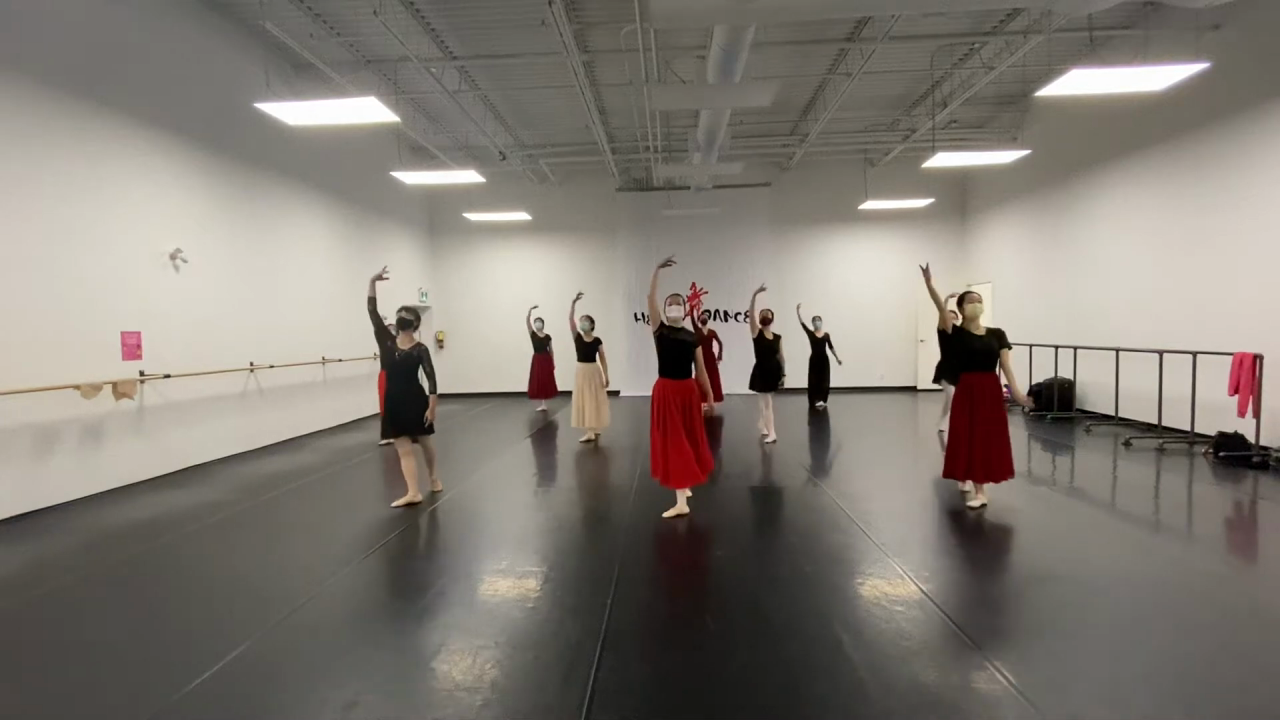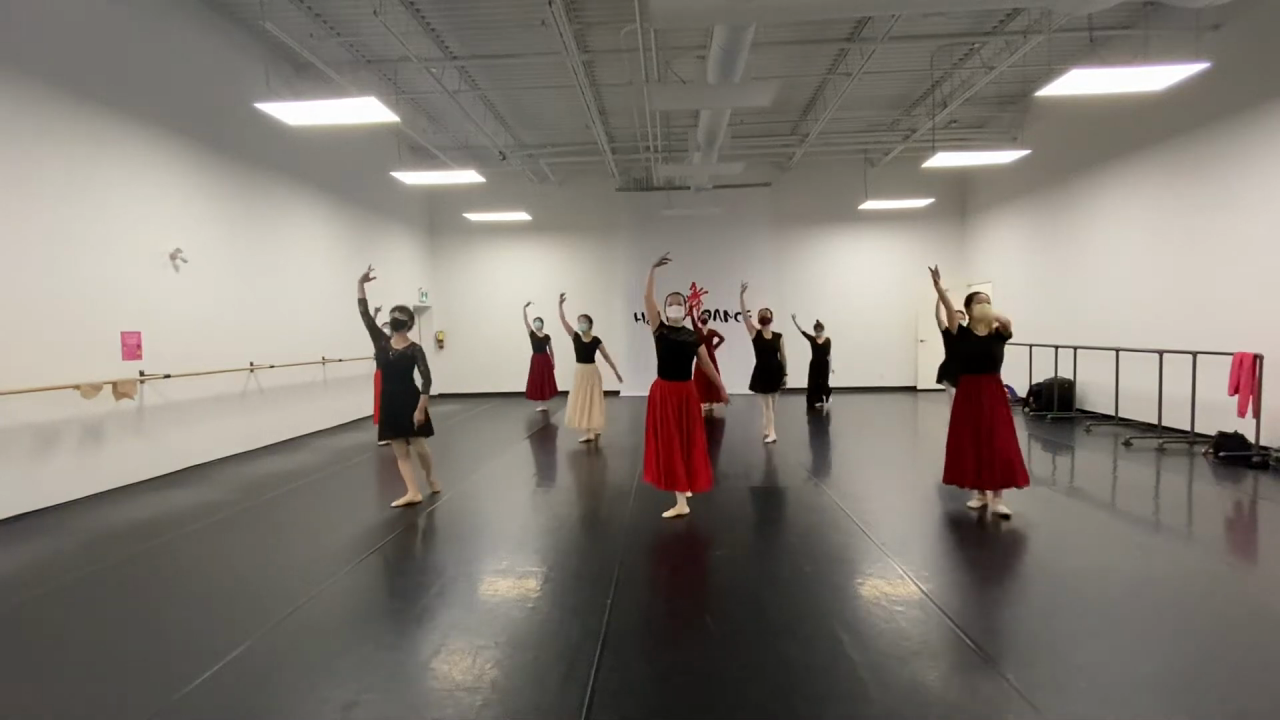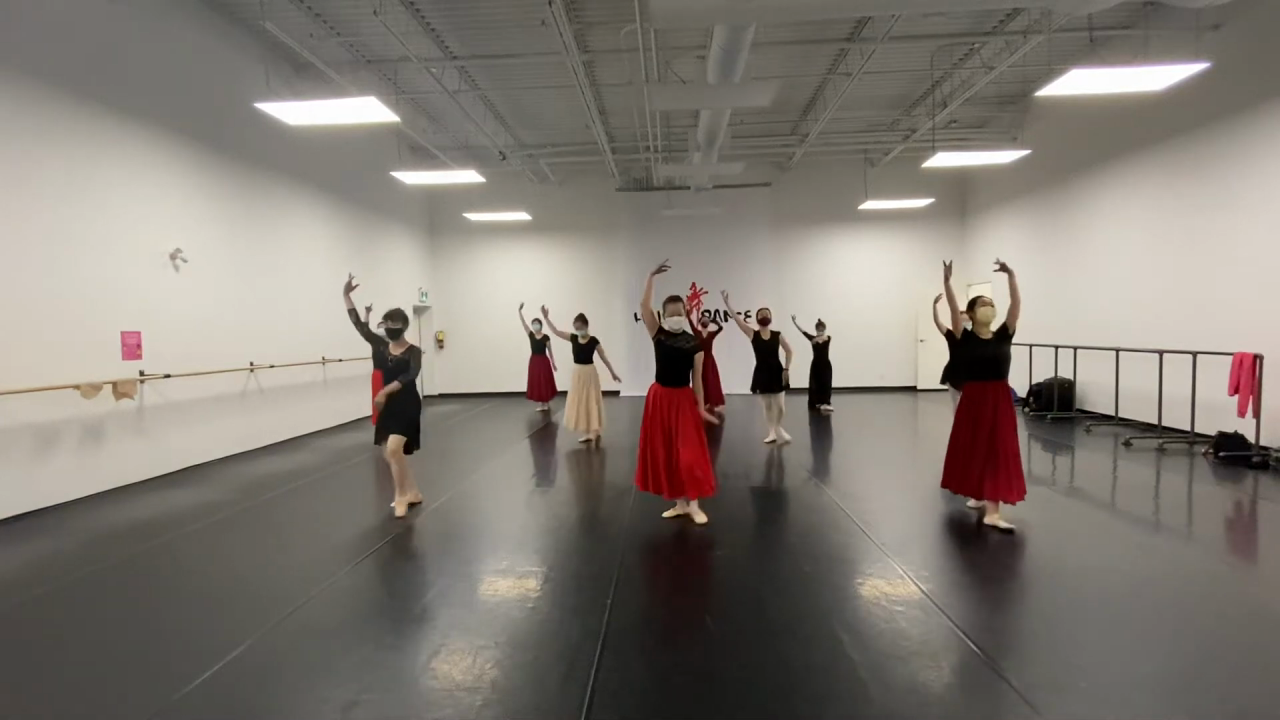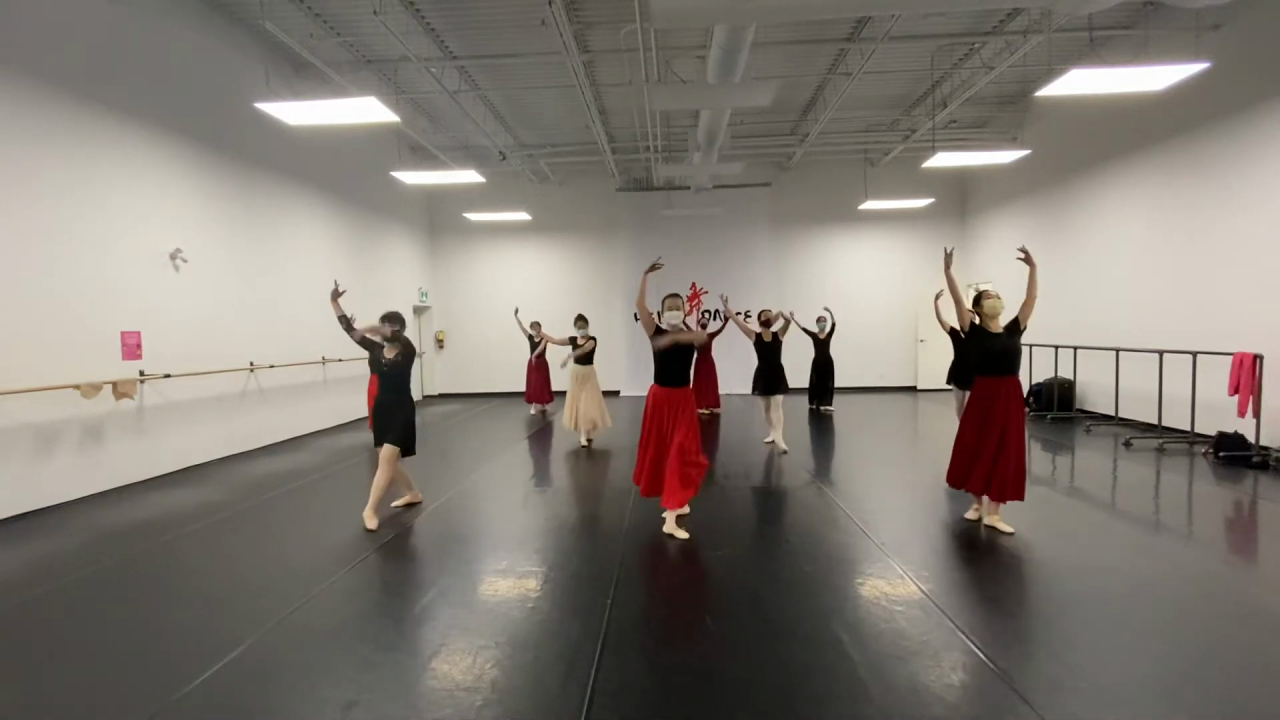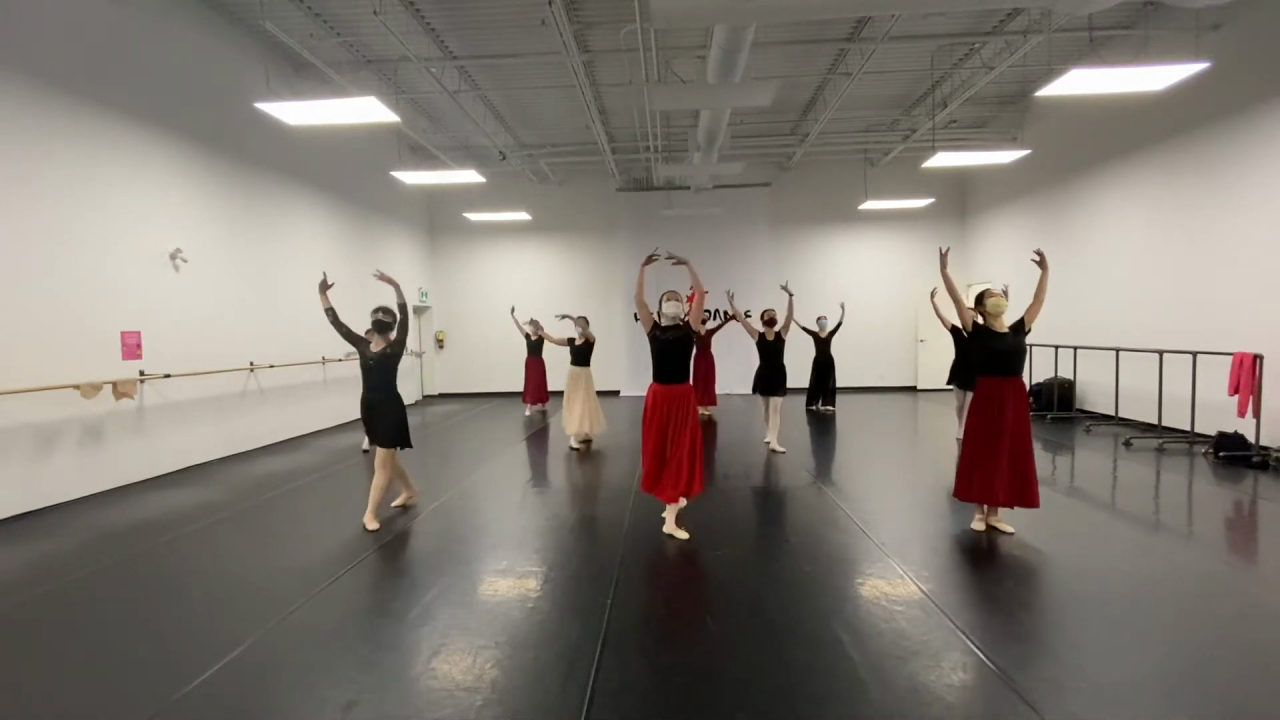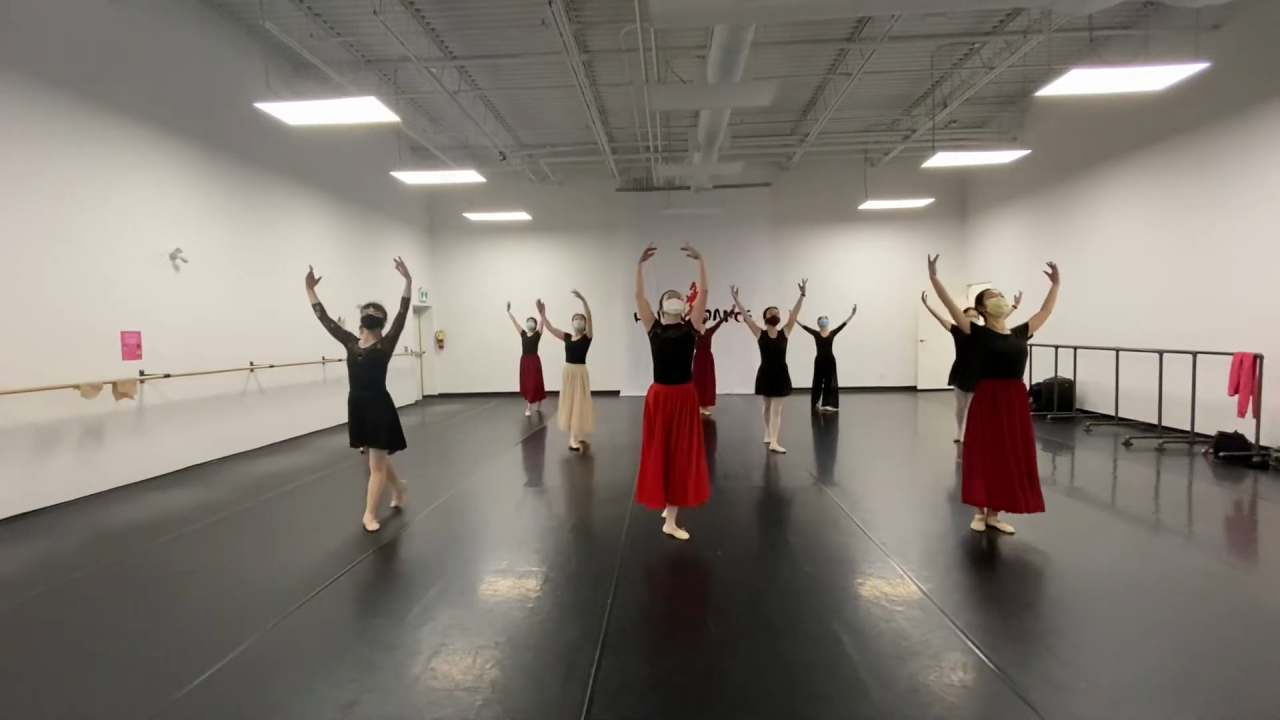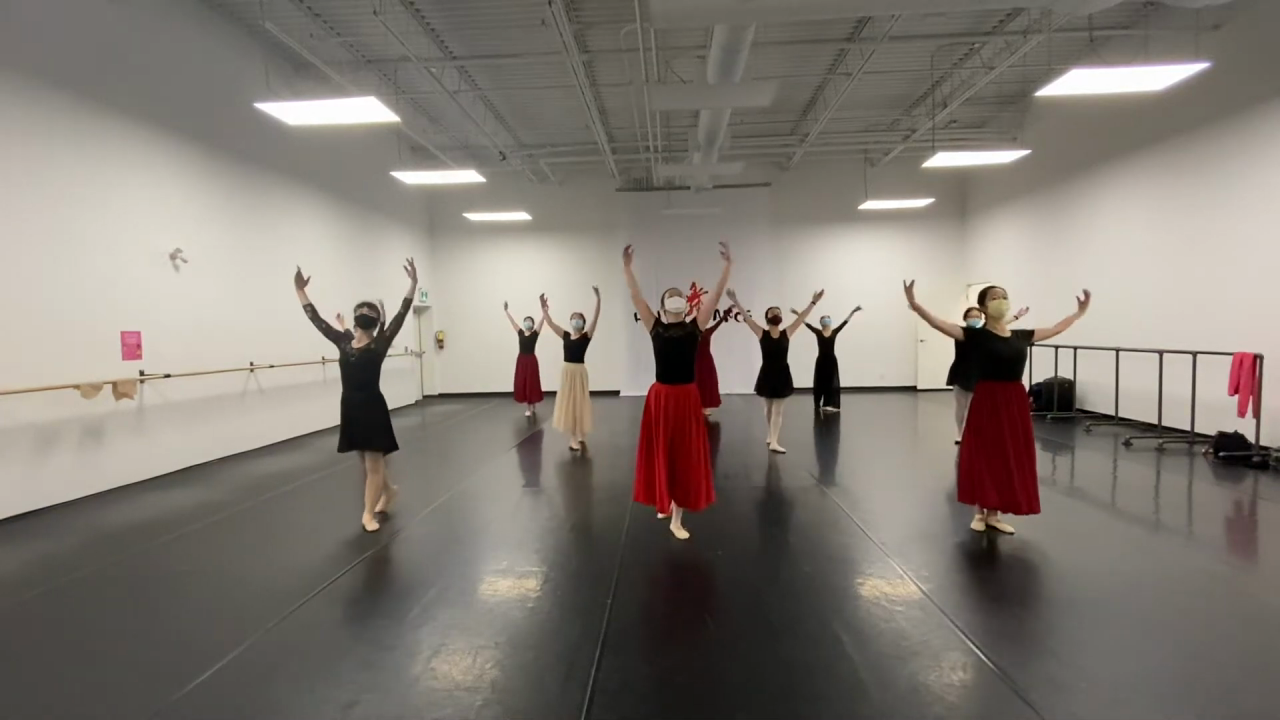
dt=0.3s
person 1, frame 1
left shoulder: (692, 337)
right shoulder: (659, 330)
left elbow: (700, 369)
right elbow: (651, 298)
left wrist: (709, 395)
right wrist: (657, 270)
left hip: (688, 391)
right hip: (665, 390)
left knee: (688, 440)
right knee: (671, 442)
left ankle: (683, 484)
right ankle: (681, 501)
person 1, frame 2
left shoulder: (693, 336)
right shoulder: (659, 330)
left elbow: (706, 365)
right elbow: (648, 298)
left wrist: (721, 388)
right wrist: (653, 269)
left hip: (686, 391)
right hip: (662, 391)
left knee: (688, 441)
right knee: (668, 443)
left ankle: (685, 485)
right ankle: (680, 500)
person 1, frame 3
left shoulder: (694, 342)
right shoulder: (658, 334)
left elbow: (697, 378)
right elbow: (644, 306)
left wrist: (702, 407)
right wrist: (652, 276)
left hip: (683, 398)
right hip: (659, 397)
left knee: (689, 451)
right knee: (663, 451)
left ankle: (693, 503)
right ankle: (680, 500)
person 1, frame 4
left shoulder: (690, 336)
right shoulder: (656, 333)
left elbow: (702, 336)
right elbow: (639, 306)
left wrist: (673, 336)
right wrist: (646, 275)
left hip: (681, 398)
right hip: (658, 397)
left knee: (680, 454)
right knee: (659, 453)
left ankle: (670, 520)
right ankle: (680, 504)
person 1, frame 5
left shoulder: (690, 329)
right shoulder: (653, 329)
left elbow: (700, 295)
right elbow: (638, 299)
left wrist: (688, 266)
right wrist: (643, 267)
left hip: (683, 395)
right hip: (658, 395)
left knee: (680, 453)
right knee: (659, 451)
left ankle: (670, 520)
right ankle: (675, 499)
person 1, frame 6
left shoulder: (691, 328)
right shoulder: (653, 328)
left elbow: (703, 294)
right elbow: (639, 296)
left wrist: (700, 261)
right wrist: (640, 264)
left hip: (685, 396)
right hip: (659, 396)
left knee: (682, 455)
right knee: (659, 453)
left ankle: (671, 520)
right ankle: (667, 504)
person 1, frame 7
left shoulder: (695, 327)
right shoulder: (655, 327)
left elbow: (716, 295)
right elbow: (635, 296)
left wrist: (727, 264)
right wrist: (627, 265)
left hip: (687, 397)
right hip: (660, 397)
left knee: (686, 456)
right knee: (660, 453)
left ankle: (677, 519)
right ankle: (665, 504)
person 2, frame 1
left shoulder: (996, 334)
right shoulder: (956, 333)
left elbow: (1005, 362)
right elbow: (941, 308)
left wrist: (1016, 388)
right wrist: (928, 283)
left hip: (991, 390)
right hip: (966, 390)
left knee: (989, 438)
right knee: (968, 439)
left ankle: (980, 483)
right ankle: (978, 491)
person 2, frame 2
left shoulder: (999, 332)
right shoulder: (960, 334)
left elbow: (1008, 324)
right elbow: (949, 309)
left wrist: (997, 318)
right wrist: (937, 285)
left hip: (993, 392)
right hip: (967, 393)
left knee: (999, 444)
right knee: (970, 443)
left ankle: (996, 498)
right ankle: (980, 492)
person 2, frame 3
left shoulder: (1004, 336)
right shoulder: (965, 339)
left elbow: (1016, 304)
right elbow: (953, 309)
left wrist: (1010, 275)
right wrist: (947, 282)
left hip: (1001, 399)
right hip: (973, 399)
left knee: (1001, 454)
right knee: (972, 451)
left ankle: (993, 513)
right ankle: (977, 495)
person 2, frame 4
left shoulder: (1014, 330)
right shoulder: (973, 333)
left elbow: (1031, 298)
right elbow: (958, 301)
left wrist: (1032, 267)
right wrist: (948, 271)
left hip: (1011, 396)
right hip: (983, 395)
left knee: (1006, 454)
right knee: (977, 450)
left ankle: (993, 513)
right ankle: (977, 503)
person 2, frame 5
left shoulder: (1018, 330)
right shoulder: (976, 333)
left elbow: (1038, 301)
right elbow: (958, 301)
left wrist: (1045, 271)
right wrist: (944, 270)
left hip: (1015, 398)
right hip: (987, 398)
left knee: (1010, 457)
right knee: (982, 456)
left ankle: (994, 514)
right ankle: (980, 513)
person 2, frame 6
left shoulder: (1020, 333)
right shoulder: (977, 334)
left elbow: (1045, 311)
right elbow: (951, 306)
left wrist: (1055, 283)
right wrist: (934, 278)
left hip: (1016, 400)
right hip: (988, 399)
left knee: (1011, 458)
right knee: (984, 457)
left ankle: (994, 514)
right ankle: (980, 513)
person 2, frame 7
left shoulder: (1021, 337)
right shoulder: (976, 335)
left elbow: (1054, 330)
right elbow: (940, 325)
left wrist: (1079, 312)
right wrist: (914, 304)
left hip: (1016, 402)
right hip: (987, 401)
left knee: (1011, 459)
right knee: (984, 457)
left ankle: (994, 514)
right ankle: (979, 513)
person 3, frame 1
left shoulder: (420, 349)
right shoulder: (387, 341)
left elbow: (431, 379)
right elbow: (373, 312)
left wrist: (432, 407)
right wrist: (373, 283)
left hip: (414, 400)
right hip: (393, 401)
left knee: (425, 443)
right knee: (404, 449)
left ankle: (433, 477)
right ankle: (413, 493)
person 3, frame 2
left shoulder: (414, 349)
right shoulder: (381, 341)
left elbow: (426, 378)
right elbow: (364, 314)
left wrist: (421, 407)
right wrist: (361, 285)
left hip: (409, 400)
right hip: (389, 402)
left knee: (418, 448)
right knee: (400, 451)
left ankle: (431, 478)
right ankle: (413, 492)
person 3, frame 3
left shoulder: (413, 351)
right shoulder: (380, 346)
left elbow: (411, 374)
right elbow: (358, 324)
left wrist: (387, 390)
right wrist: (347, 295)
left hip: (407, 404)
right hip: (387, 404)
left knee: (394, 449)
right knee: (390, 453)
left ankle: (402, 495)
right ankle: (411, 493)
person 3, frame 4
left shoulder: (407, 351)
right shoulder: (377, 349)
left elbow: (401, 339)
right elbow: (349, 329)
left wrist: (372, 329)
right wrist: (334, 302)
left hip: (401, 409)
right hip: (382, 408)
left knee: (386, 460)
right knee: (390, 458)
left ankle: (370, 510)
right ankle: (413, 493)
person 3, frame 5
left shoulder: (395, 348)
right shoulder: (363, 346)
left elbow: (404, 317)
right elbow: (336, 323)
left wrist: (396, 287)
right wrist: (323, 295)
left hip: (389, 406)
right hip: (369, 405)
left knee: (382, 463)
right knee: (387, 457)
left ankle: (370, 514)
right ankle: (409, 490)
person 3, frame 6
left shoulder: (386, 344)
right shoulder: (350, 343)
left elbow: (402, 314)
right elbow: (324, 318)
left wrist: (408, 281)
right wrist: (310, 290)
left hip: (379, 406)
right hip: (357, 406)
left knee: (376, 464)
right knee: (377, 458)
left ankle: (369, 514)
right ankle: (398, 486)
person 3, frame 7
left shoulder: (379, 344)
right shoulder: (343, 341)
left elbow: (402, 314)
right elbow: (315, 318)
left wrist: (413, 283)
right wrist: (301, 291)
left hip: (372, 406)
right hip: (349, 406)
left knee: (373, 463)
right knee: (368, 460)
left ankle: (368, 513)
right ankle: (387, 491)
